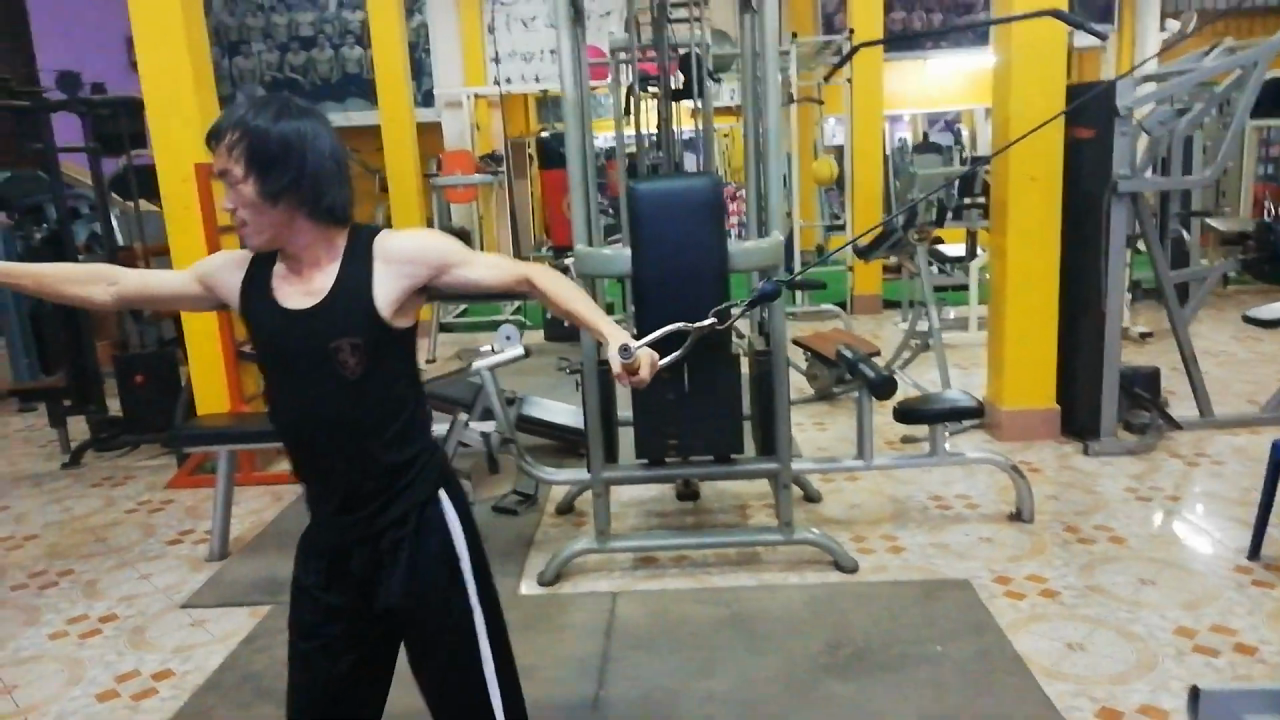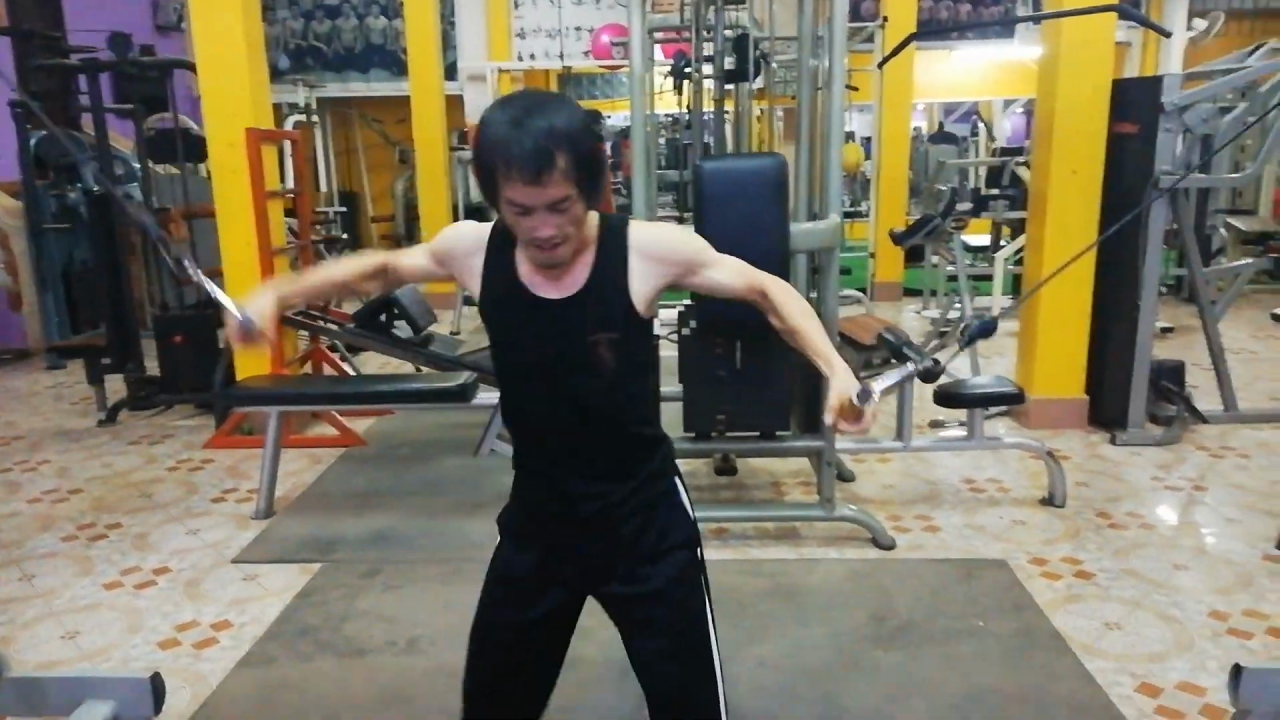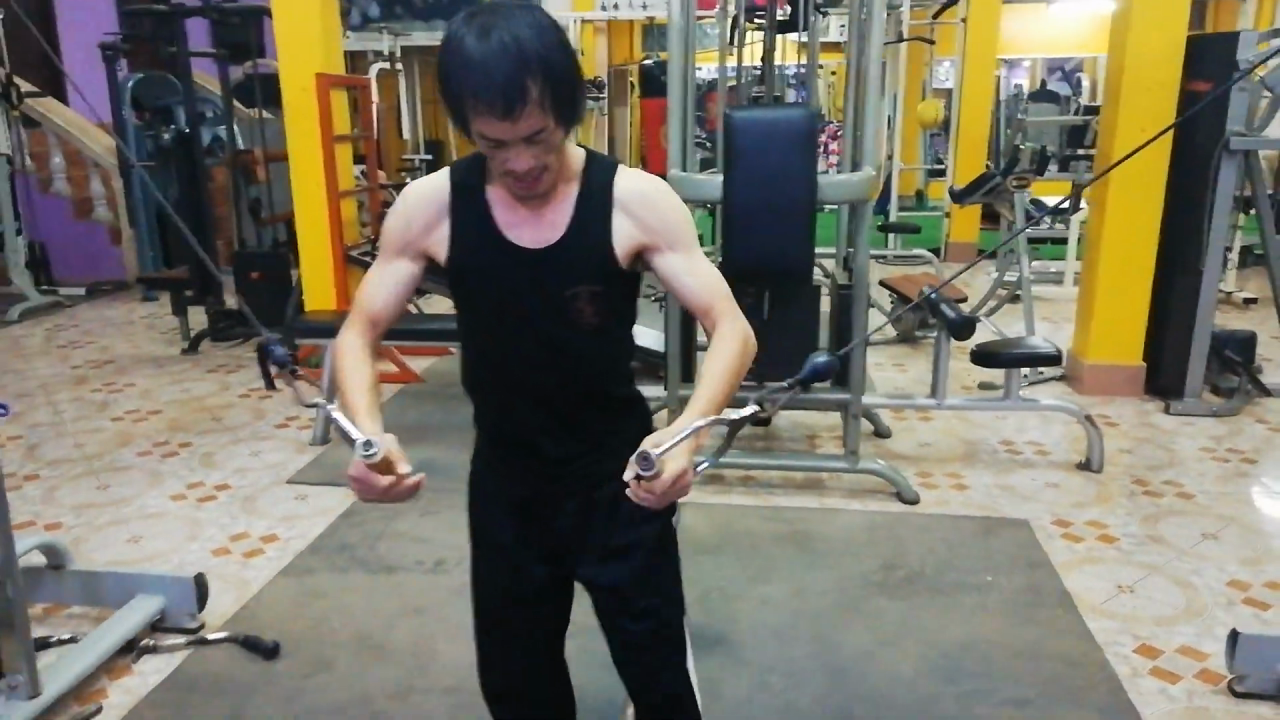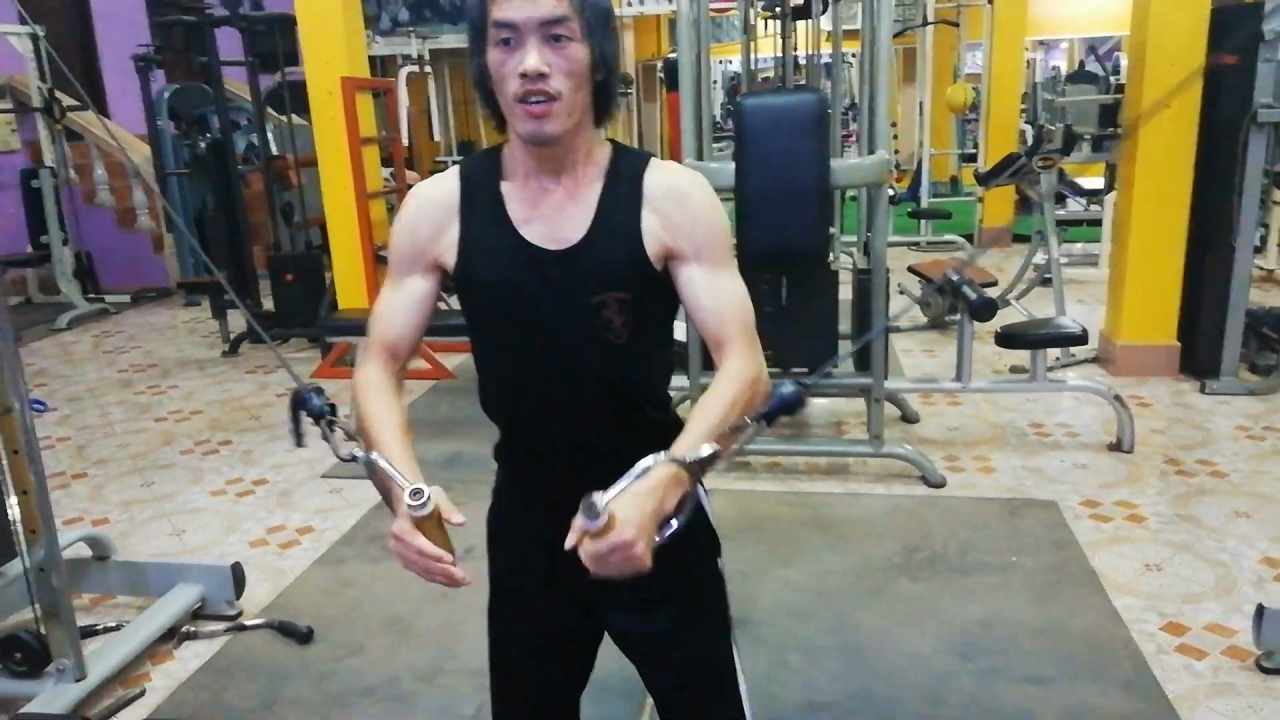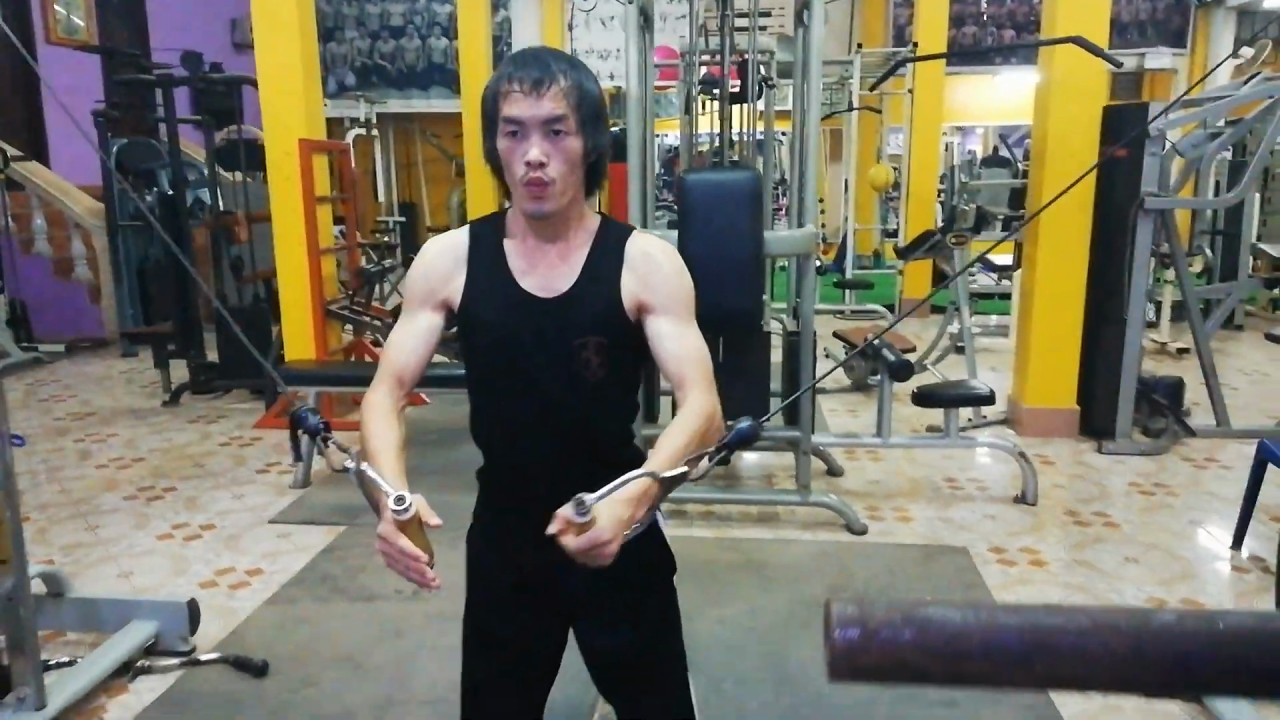
dt=1s
person 1, frame 1
left shoulder: (395, 258)
right shoulder: (237, 278)
left elbow: (527, 278)
right elbow: (110, 287)
left wrist: (610, 334)
left hip: (418, 526)
right hip: (331, 537)
person 1, frame 2
left shoulder: (649, 249)
right shoulder: (475, 251)
left elbow: (766, 289)
right elbow: (383, 266)
left wrist: (833, 365)
right wrist: (277, 295)
left hip: (645, 520)
right hip: (537, 522)
person 1, frame 3
left shoulder: (635, 200)
right shoulder: (432, 204)
left elbow: (731, 329)
right elbow: (359, 334)
left wrist: (688, 432)
right wrist: (367, 432)
left hip: (621, 482)
right hip: (505, 485)
person 1, frame 4
left shoulder: (671, 196)
right shoulder: (439, 207)
left elbow: (743, 367)
right elbow: (380, 365)
left wrist: (658, 491)
right wrist: (407, 486)
left hip: (655, 512)
right hip: (526, 517)
person 1, frame 5
left shoulder: (644, 261)
right shoulder: (450, 259)
left elbow: (699, 405)
right elbow: (387, 391)
left wrist: (635, 497)
right wrist: (396, 498)
left hip: (615, 532)
right hip: (504, 538)
